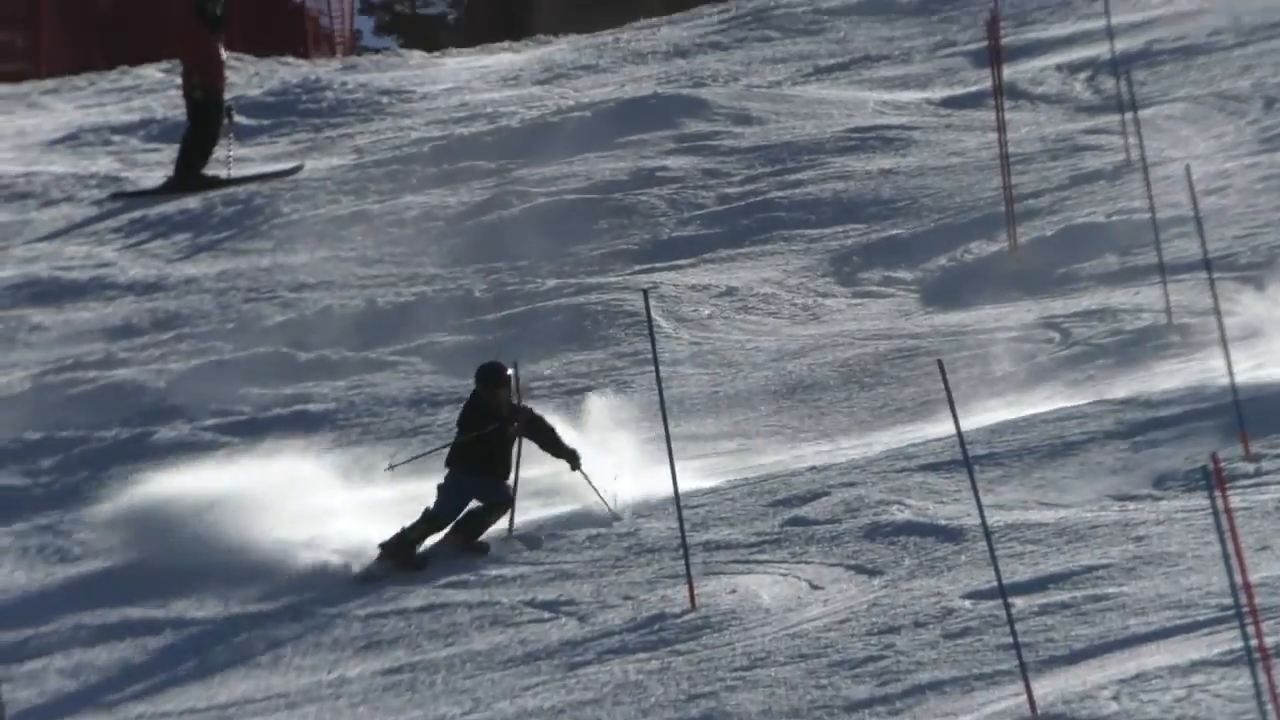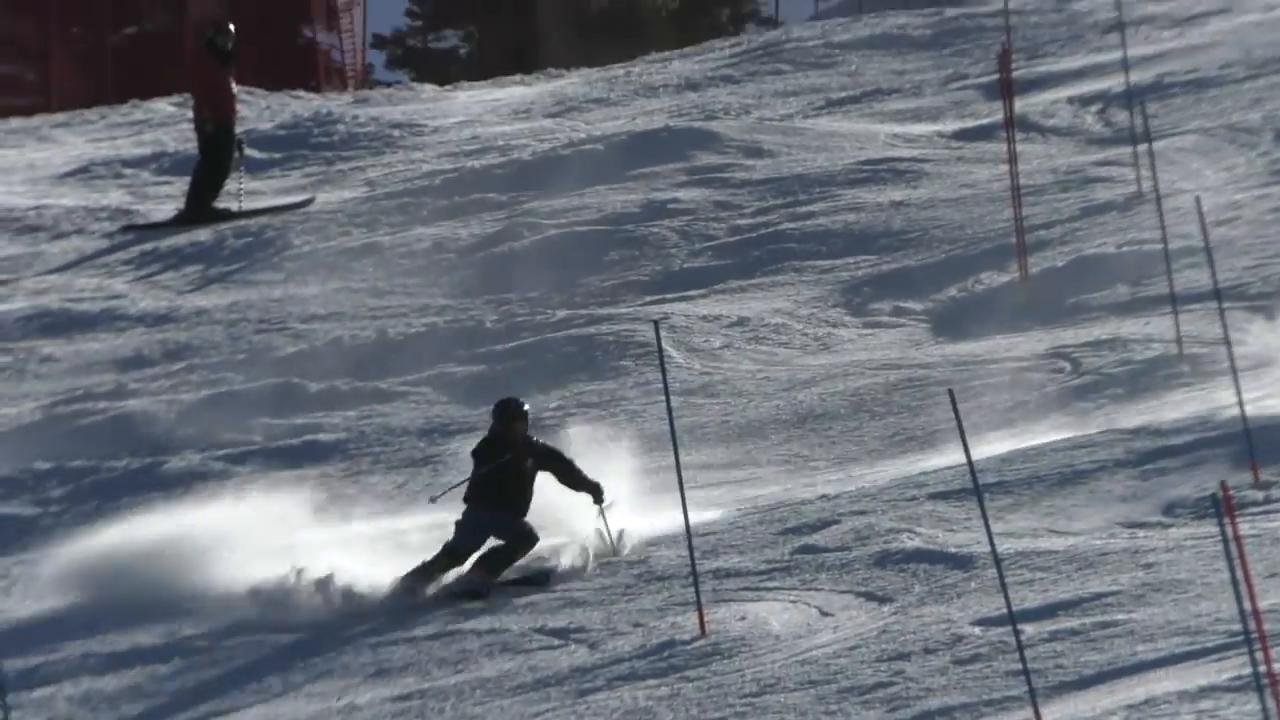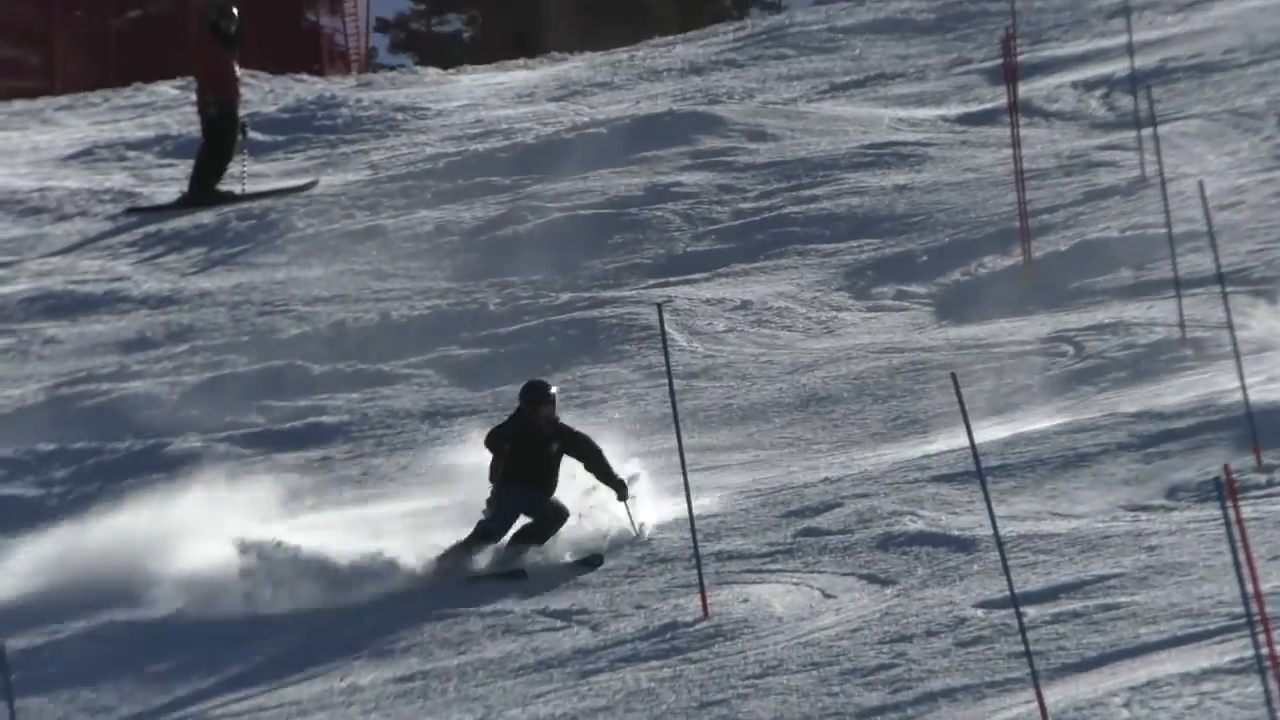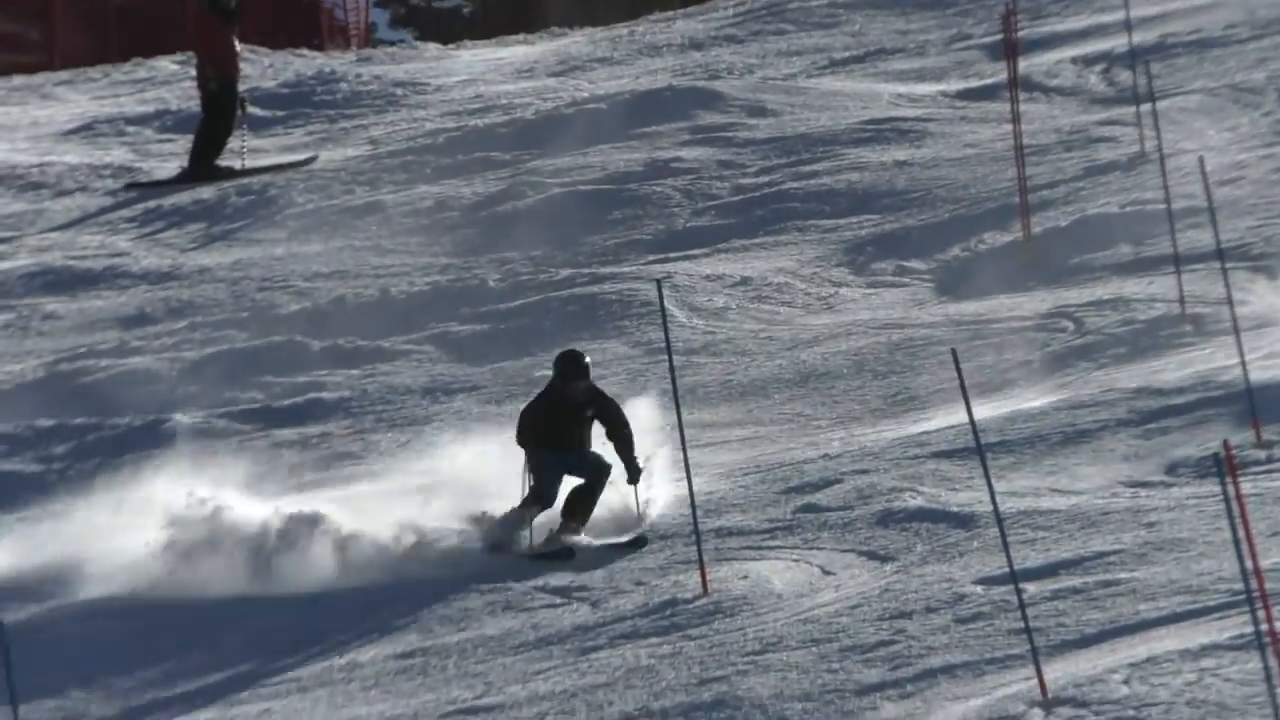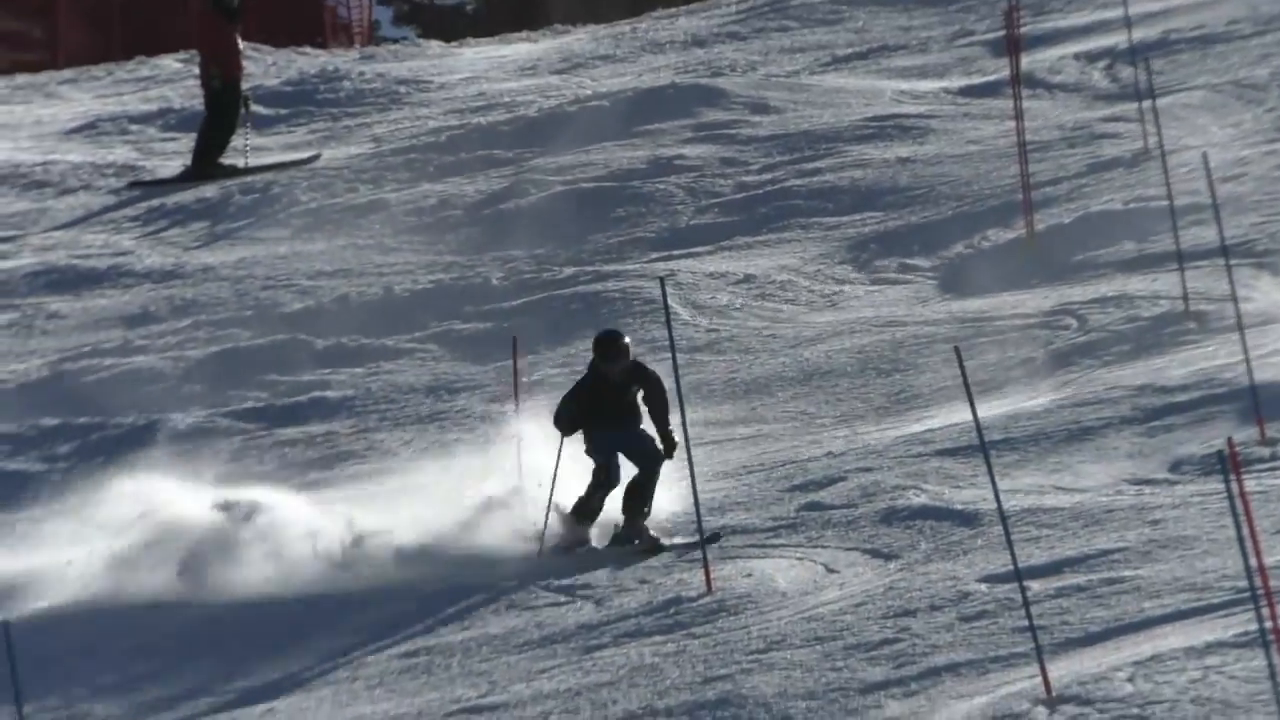
dt=0.1s
person 1, frame 1
left shoulder: (515, 412)
right shoulder: (475, 410)
left elbow: (543, 433)
right elbow: (465, 425)
left wrist: (567, 452)
left hip: (492, 479)
right hip: (463, 474)
left knee: (504, 500)
right knee: (439, 518)
left ankle: (455, 540)
right ankle: (391, 552)
person 1, frame 2
left shoulder: (532, 449)
right shoulder: (492, 446)
left elbow: (562, 467)
right elbow: (479, 457)
left wrist: (589, 486)
left hip: (510, 516)
right hip: (481, 510)
left knee: (528, 537)
right knee: (459, 551)
left ankle: (478, 576)
right ankle: (409, 584)
person 1, frame 3
left shoulder: (559, 432)
right shoulder: (515, 428)
left elbow: (591, 454)
right elbow: (494, 441)
left wrist: (614, 480)
left hip: (538, 494)
right hip: (509, 490)
left knee: (559, 515)
right knee: (490, 531)
left ankle: (511, 555)
right ankle: (447, 563)
person 1, frame 4
left shoulder: (593, 398)
right shoulder: (549, 400)
left elbow: (619, 426)
right elbow: (528, 421)
left wrist: (630, 461)
left hip: (576, 452)
right hip: (547, 453)
left knee: (601, 470)
right knee: (544, 496)
left ankle: (568, 529)
right ankle: (498, 535)
person 1, frame 5
left shoulder: (636, 371)
right shoulder: (590, 384)
left elbow: (656, 395)
right elbow: (567, 411)
left wrist: (666, 432)
right wrist: (568, 423)
left hip: (629, 429)
right hip: (599, 433)
left knee: (653, 459)
right knee: (607, 476)
left ankle: (633, 525)
right ankle: (575, 532)
person 2, frame 1
left shoulder: (212, 28)
right shoulder: (192, 25)
right elbow: (190, 60)
left wrist: (219, 87)
right wrist: (196, 86)
left hip: (212, 92)
right hip: (201, 92)
left knee: (209, 135)
right knee: (201, 132)
left ankle: (191, 171)
right ankle: (183, 173)
person 2, frame 2
left shoulder: (223, 61)
right shoulder: (202, 58)
right elbow: (199, 90)
left wrist: (231, 120)
right wrist: (206, 117)
left hip: (224, 122)
right hip: (212, 122)
left knee: (222, 165)
right knee: (212, 163)
left ankle: (202, 204)
right ankle: (195, 207)
person 2, frame 3
left shoulder: (226, 44)
right shoulder: (205, 42)
right elbow: (203, 74)
left wrist: (234, 102)
right wrist: (210, 101)
left hip: (227, 105)
right hip: (215, 105)
left knee: (225, 148)
right knee: (216, 146)
left ankle: (205, 187)
right ankle: (199, 189)
person 2, frame 4
left shoulder: (225, 21)
right shoulder: (206, 18)
right elbow: (203, 51)
left wrist: (233, 80)
right wrist: (210, 76)
left hip: (226, 82)
right hip: (216, 82)
left knee: (224, 125)
right knee: (215, 124)
left ankle: (204, 162)
right ankle: (198, 166)
person 2, frame 5
left shoulder: (228, 19)
right shoulder: (209, 16)
right elbow: (206, 49)
left wrist: (236, 77)
right wrist: (213, 74)
left hip: (230, 79)
right hip: (219, 80)
left knee: (227, 123)
right knee: (218, 122)
left ankle: (207, 161)
right ankle: (202, 164)
